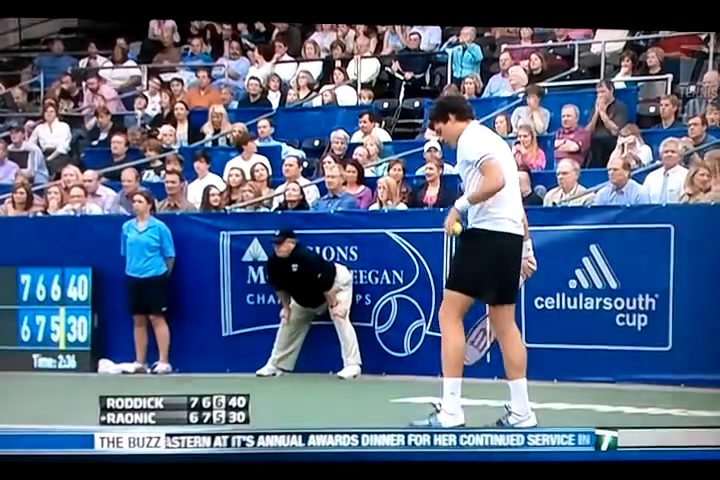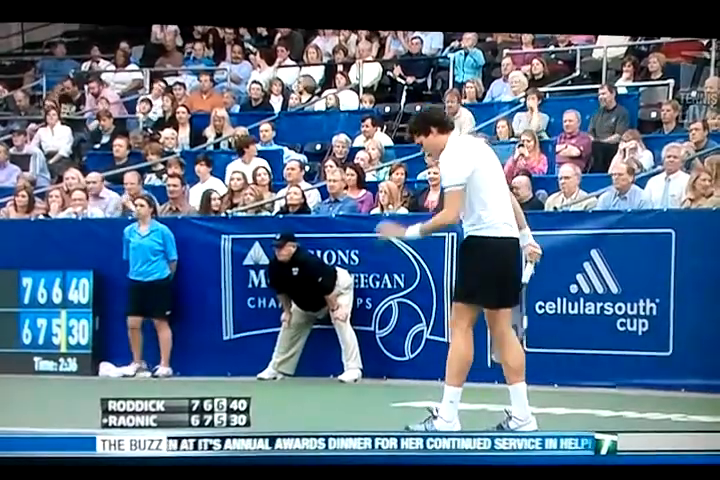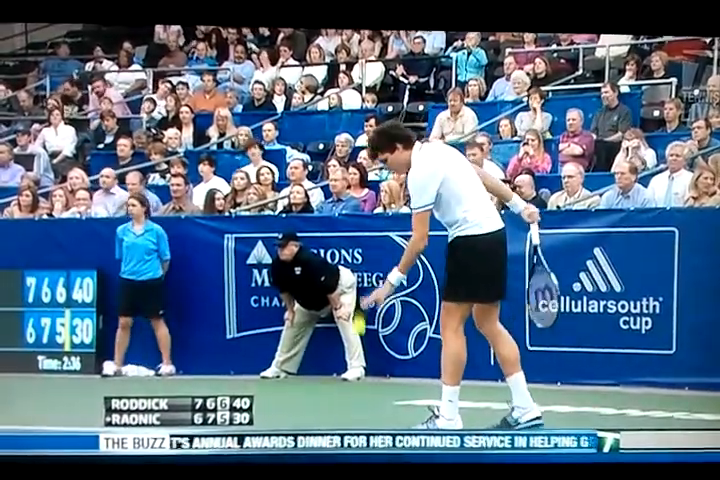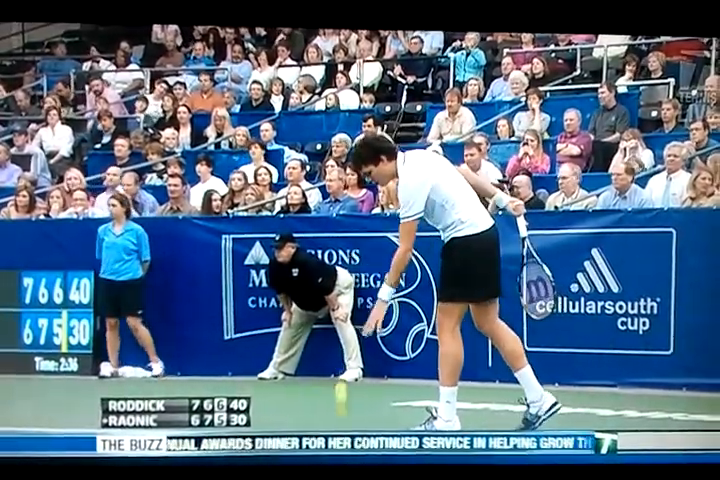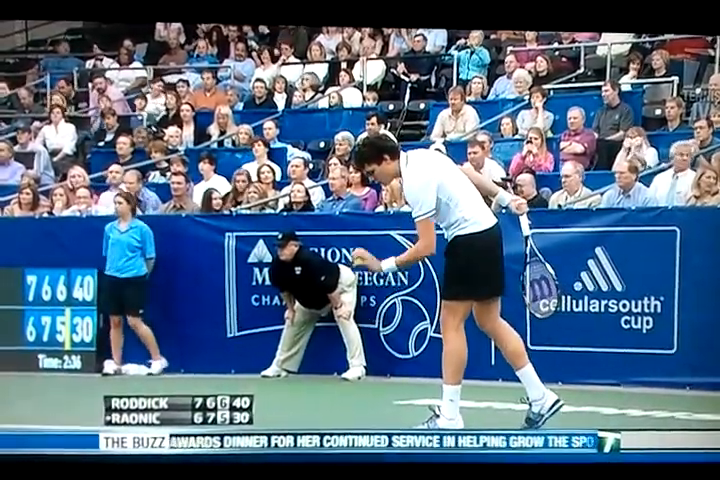
dt=0.4s
person 1, frame 1
left shoulder: (471, 138)
right shoulder: (492, 139)
left elbow: (495, 181)
right elbow: (512, 198)
left wrist: (460, 205)
right wrist: (525, 248)
left hip: (486, 235)
right hip: (510, 236)
left knee: (450, 315)
right knee: (504, 325)
left ankle: (451, 411)
right ankle: (521, 413)
person 1, frame 2
left shoulder: (453, 154)
right shoulder: (475, 145)
left elbow: (451, 215)
right elbow: (507, 196)
left wrist: (411, 231)
right wrist: (526, 237)
left hip: (484, 241)
right hip: (507, 239)
left knee: (461, 327)
right knee: (502, 329)
left ankle: (447, 418)
right ankle: (521, 417)
person 1, frame 3
left shoulder: (420, 172)
right shoulder: (438, 150)
left elbow: (419, 240)
right elbow: (485, 177)
left wrist: (392, 280)
right wrist: (519, 204)
left hip: (471, 241)
right hip: (492, 234)
left knee: (451, 326)
right knee: (488, 323)
left ankle: (448, 417)
right ankle: (524, 407)
person 1, frame 4
left shoulder: (410, 182)
right shoulder: (420, 156)
left elbow: (405, 249)
right elbow: (467, 175)
left wrist: (383, 297)
right wrist: (504, 200)
left hip: (466, 241)
right hip: (484, 233)
left knee: (447, 327)
right knee: (488, 323)
left ankle: (446, 417)
right ankle: (538, 398)
person 1, frame 5
left shoulder: (431, 179)
right elbow: (468, 174)
left wrist: (383, 265)
right wrist: (504, 197)
left hip: (470, 239)
left knee: (452, 325)
right knee: (490, 323)
left ankle: (448, 418)
right ankle: (540, 397)
person 2, frame 1
left shoulder: (159, 227)
right shoulder: (126, 227)
left elbow: (169, 255)
right elbow: (125, 253)
left wrist: (163, 273)
right wrist: (134, 268)
left hip: (154, 279)
right hip: (133, 279)
left knee: (157, 319)
right knee: (138, 321)
left ankle: (164, 362)
right ankle: (140, 362)
person 2, frame 2
left shoulder: (162, 231)
right shoulder: (128, 231)
left elbow: (173, 258)
right elbow: (128, 257)
left wrist: (165, 276)
right wrist: (138, 272)
left hip: (159, 282)
right hip: (136, 282)
left knee: (161, 323)
right knee: (133, 324)
left ankle: (165, 365)
right ankle: (138, 362)
person 2, frame 3
left shoulder: (156, 230)
right shoulder: (121, 231)
left elbow: (165, 258)
right elbow: (120, 257)
left wrist: (157, 274)
right wrist: (130, 270)
left hip: (151, 282)
right hip: (128, 281)
left knee: (157, 322)
right knee: (124, 323)
left ankle: (167, 364)
right ankle: (117, 365)
person 2, frame 4
left shoulder: (137, 231)
right shoulder: (103, 231)
left elbow: (145, 259)
right elbow: (100, 256)
left wrist: (136, 274)
right wrist: (110, 271)
left hip: (131, 282)
right hip: (108, 282)
left knee: (134, 324)
right knee: (111, 324)
left ankle: (155, 361)
right ankle: (113, 366)
person 2, frame 5
left shoulder: (142, 228)
right shoulder: (109, 228)
left elbow: (150, 257)
right elbow: (107, 254)
left wrist: (142, 273)
right wrist: (114, 269)
left hip: (134, 280)
right hip: (112, 279)
left knee: (135, 322)
right knee: (115, 322)
left ankle: (157, 358)
right ankle: (116, 363)
person 3, frame 1
left shoulder: (306, 258)
right shoulder: (273, 262)
left elbow: (325, 284)
right elbow: (280, 286)
left wrist: (333, 305)
right wrist: (286, 307)
right hip: (306, 297)
left knee: (340, 319)
right knee: (289, 322)
left ankle: (352, 365)
right ankle: (276, 364)
person 3, frame 2
left shoulder: (307, 261)
right shoulder: (274, 266)
left elbow: (326, 288)
right elbow: (281, 290)
left wrist: (334, 308)
right wrist: (287, 310)
right hip: (306, 301)
left knee: (341, 322)
right knee: (289, 326)
left ankle: (353, 369)
right ankle: (277, 368)
person 3, frame 3
left shoulder: (309, 260)
right shoulder: (277, 265)
left elbow: (328, 286)
right elbow: (284, 289)
left wrist: (337, 307)
right wrist: (290, 309)
right hip: (309, 300)
left knee: (344, 321)
right knee: (293, 325)
left ankle: (356, 367)
right ankle: (280, 367)
person 3, frame 4
left shoulder: (306, 261)
right shoulder: (274, 266)
left elbow: (325, 288)
right elbow: (281, 290)
left wrist: (335, 308)
right wrist: (288, 310)
right hip: (307, 301)
left knee: (342, 321)
right knee: (290, 325)
left ankle: (354, 368)
right ankle: (277, 368)
person 3, frame 5
left shoulder: (308, 259)
right shoulder: (277, 265)
left elbow: (329, 286)
right elbow: (284, 288)
left wrist: (338, 306)
right wrist: (290, 308)
left knee: (345, 321)
right knee: (292, 325)
left ankle: (357, 367)
right ankle: (279, 367)
